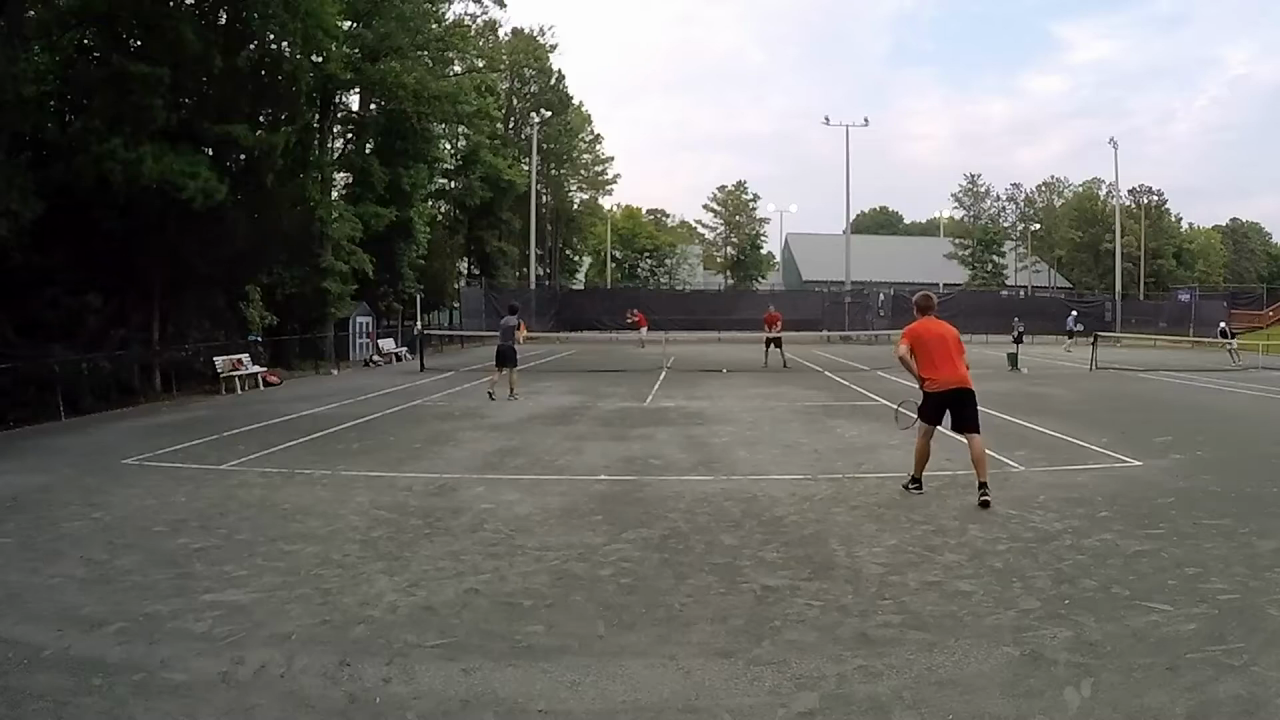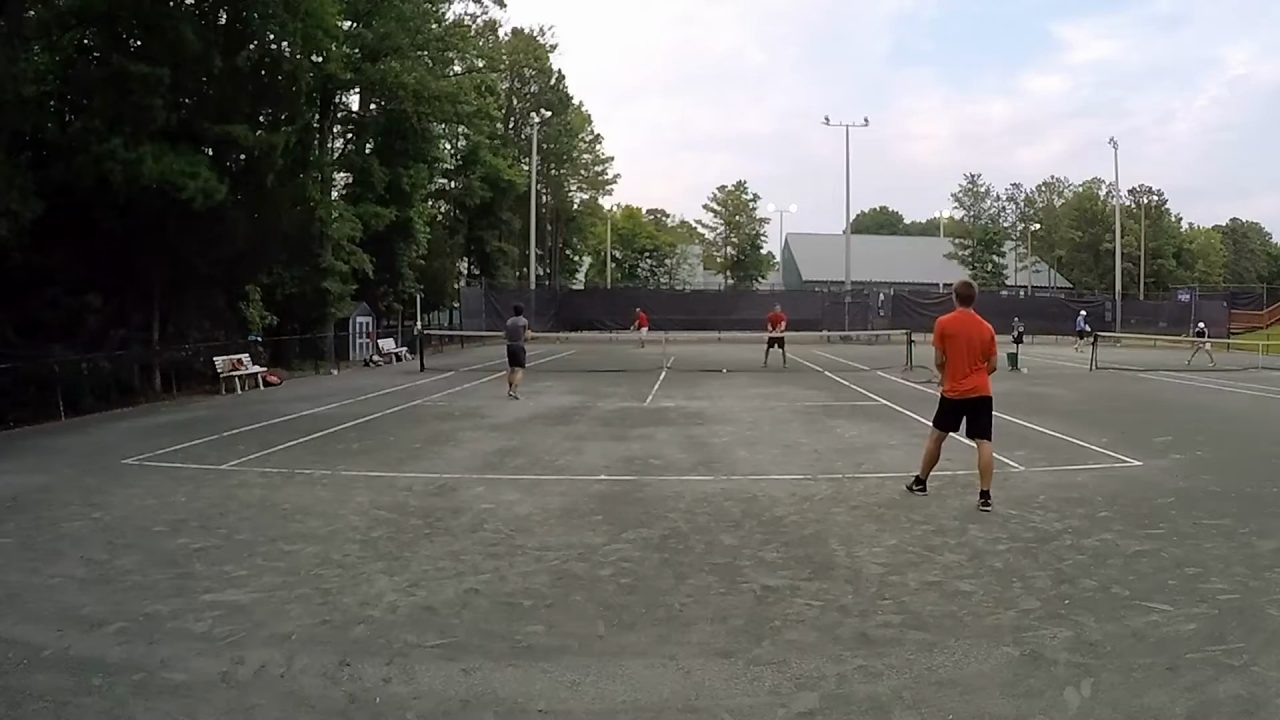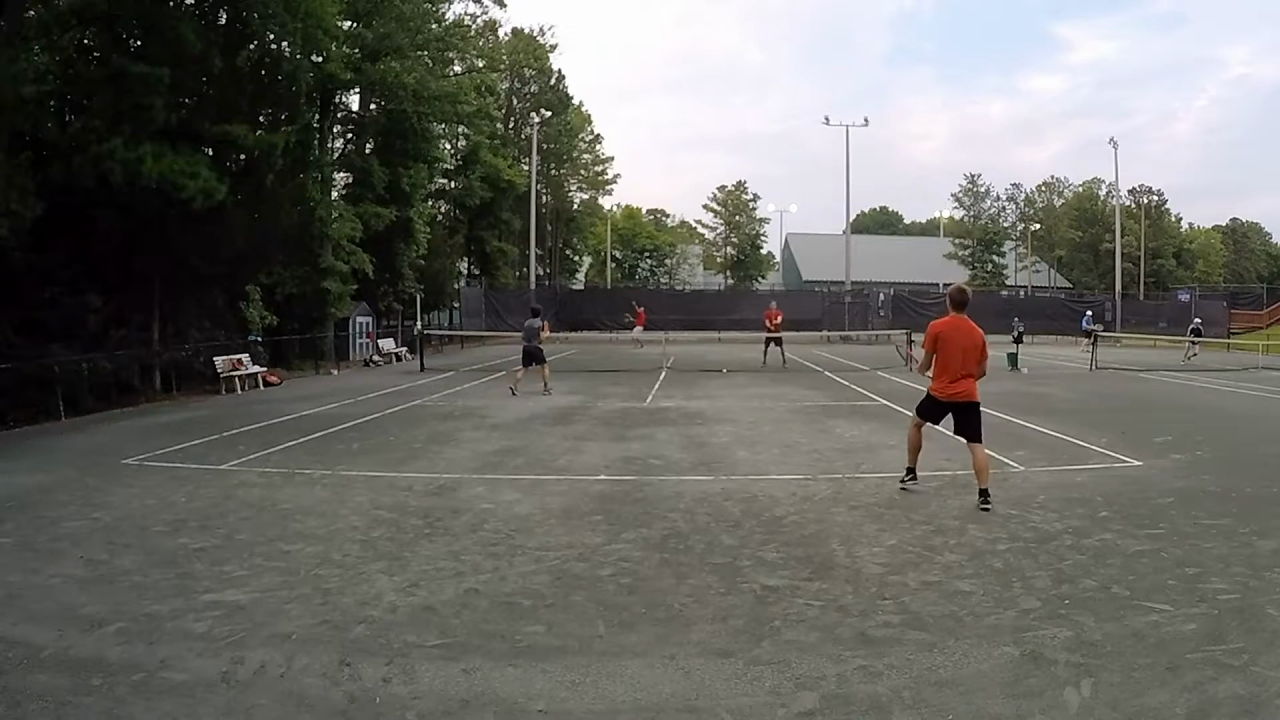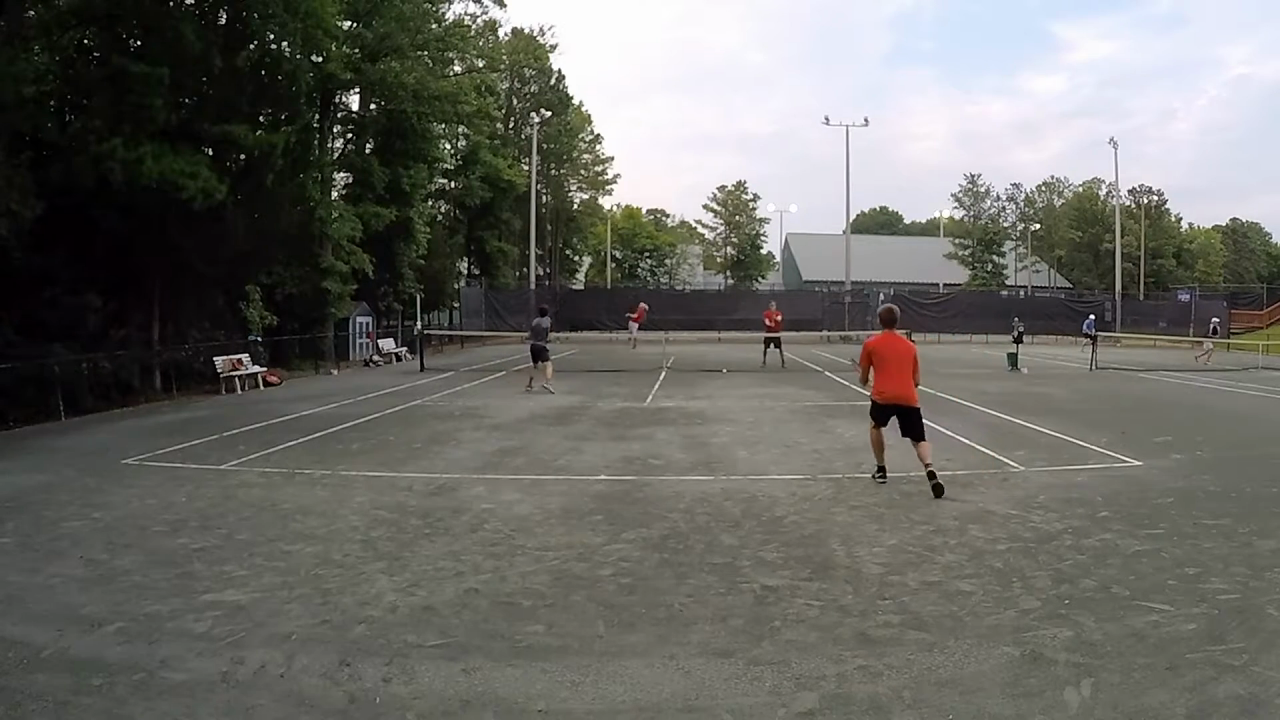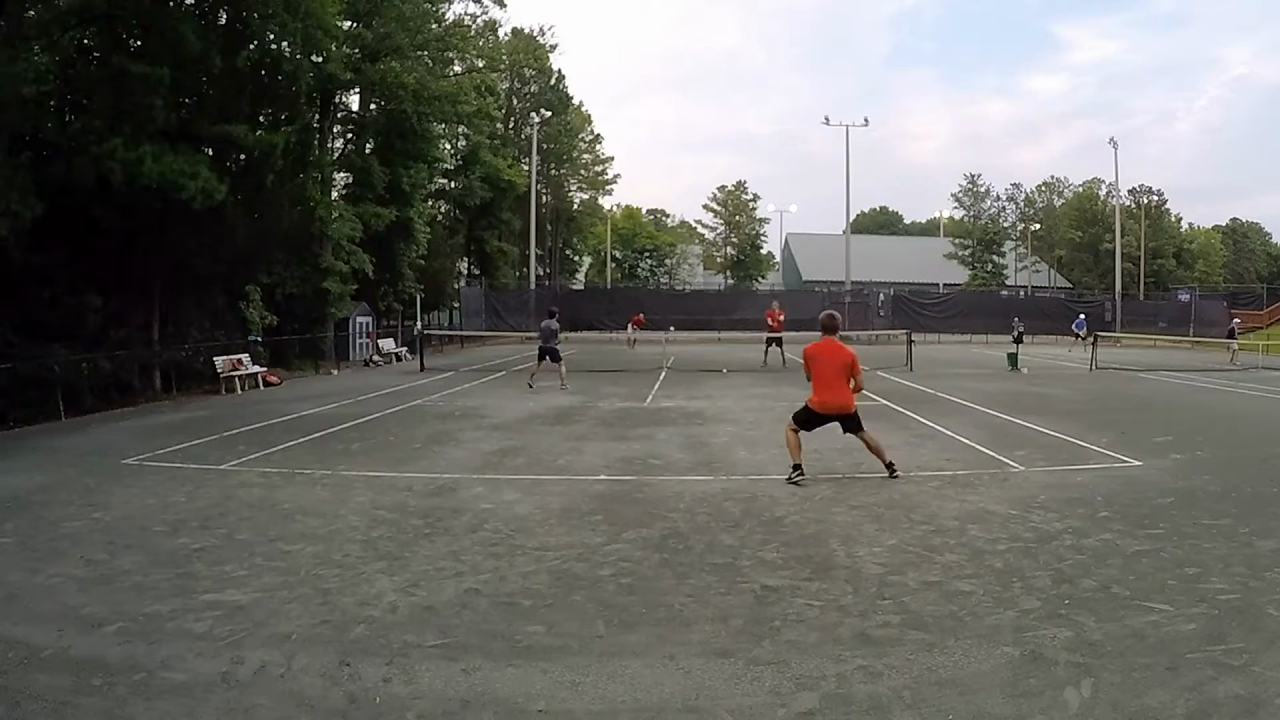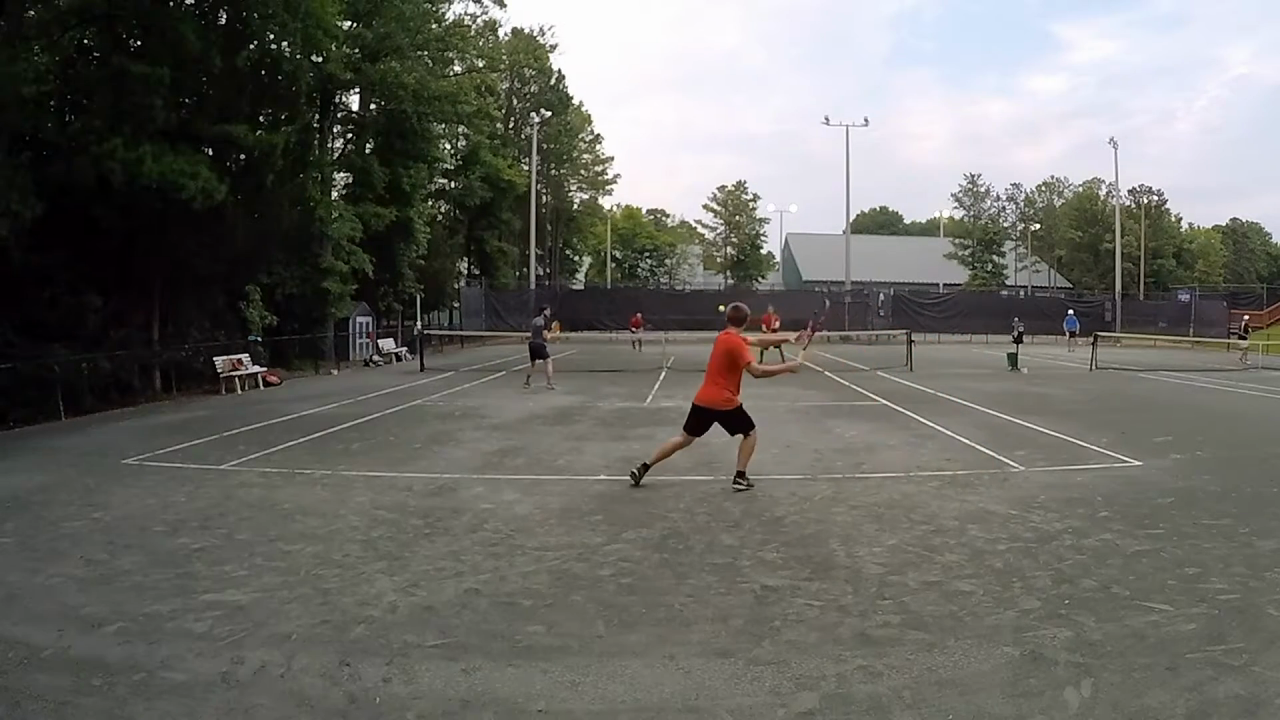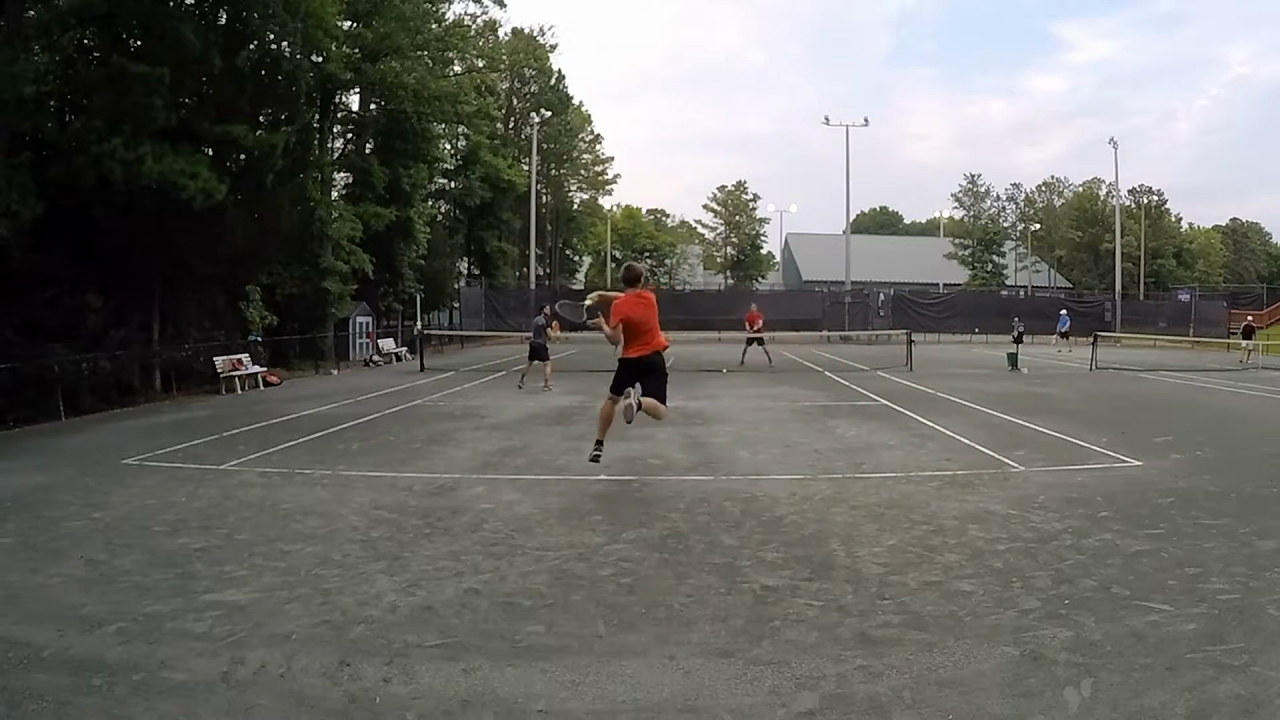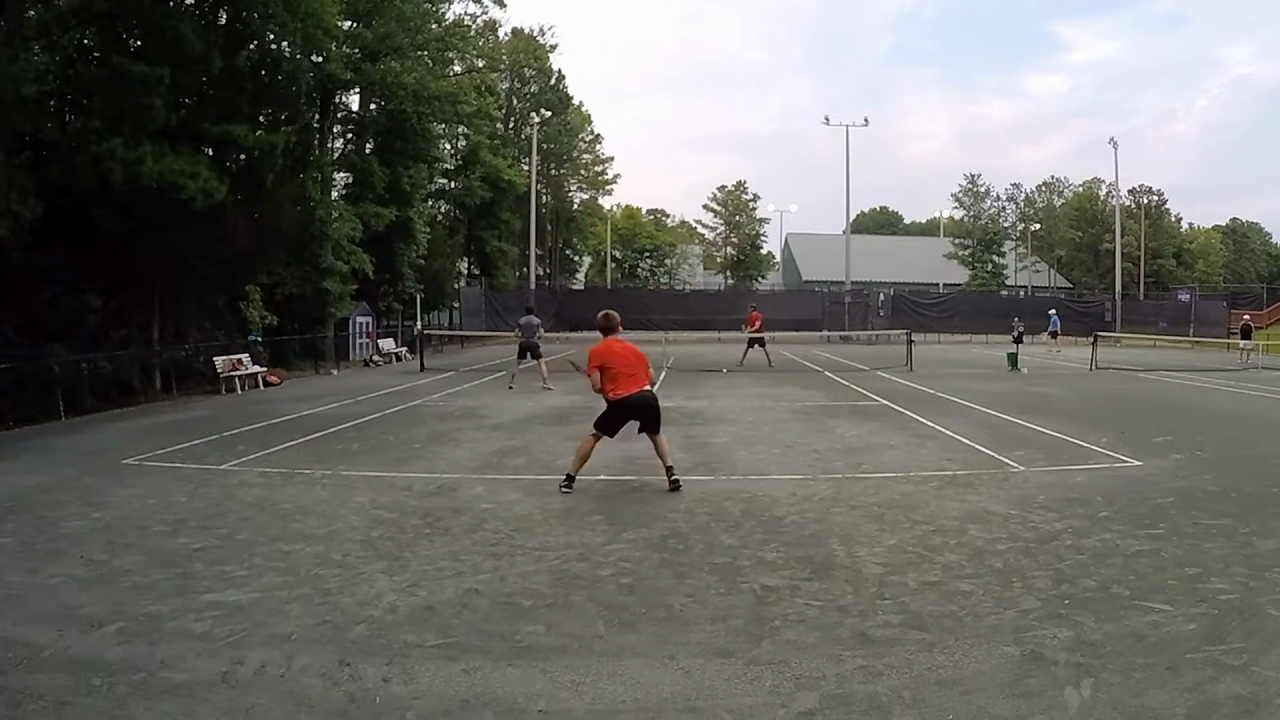
dt=0.5s
person 1, frame 1
left shoulder: (912, 330)
right shoulder: (951, 329)
left elbow: (902, 354)
right elbow: (965, 364)
left wrist: (919, 377)
left hip: (936, 388)
right hip: (963, 385)
left knee: (924, 434)
right knee: (973, 436)
left ankle: (916, 481)
right ankle: (983, 488)
person 1, frame 2
left shoulder: (943, 323)
right shoulder: (986, 327)
left elbow: (939, 362)
right elbow: (993, 365)
left hip: (953, 393)
right hip: (981, 393)
left knee: (936, 437)
right knee: (984, 443)
left ankle: (920, 482)
right ankle: (985, 495)
person 1, frame 3
left shoulder: (937, 327)
right shoulder: (978, 333)
left elbow: (926, 363)
right elbow: (982, 371)
left wrist: (922, 370)
left hip: (940, 393)
right hip: (969, 396)
left knee: (915, 424)
right knee: (976, 445)
left ankle: (911, 473)
right ankle: (984, 493)
person 1, frame 4
left shoulder: (870, 345)
right shoulder: (910, 347)
left elbow: (863, 381)
left wrist: (866, 382)
left hip: (883, 398)
right hip: (909, 399)
left knee: (875, 426)
right knee: (919, 442)
left ankle: (880, 470)
right ankle: (930, 471)
person 1, frame 5
left shoulder: (809, 350)
right shoulder: (849, 353)
right elbow: (859, 385)
left hip: (817, 406)
right hip: (846, 406)
left knee: (791, 428)
right knee: (862, 434)
left ankle: (797, 469)
right ankle: (890, 467)
person 1, frame 6
left shoulder: (724, 336)
right shoulder: (735, 344)
left elbow: (756, 340)
right elbow: (756, 371)
left wrist: (785, 338)
right wrist: (786, 367)
left hip: (702, 400)
right hip: (724, 404)
left knee: (684, 438)
right knee: (750, 435)
left ankle: (643, 468)
right ankle: (740, 477)
person 1, frame 7
left shoulder: (619, 306)
right shoulder: (650, 297)
left elbow: (614, 340)
left wrist: (602, 325)
right wrist: (601, 294)
left hip: (630, 359)
right hip: (653, 358)
left knee: (612, 400)
right knee: (659, 411)
left ankle: (598, 446)
right ankle: (636, 401)
person 1, frame 8
left shoulder: (596, 351)
right shoulder: (634, 348)
left elbow: (597, 387)
right elbow: (652, 379)
left wrist: (609, 390)
left hip: (622, 401)
right hip: (646, 398)
left knee: (594, 437)
right knee: (655, 435)
left ankle: (570, 479)
right ankle: (670, 474)
